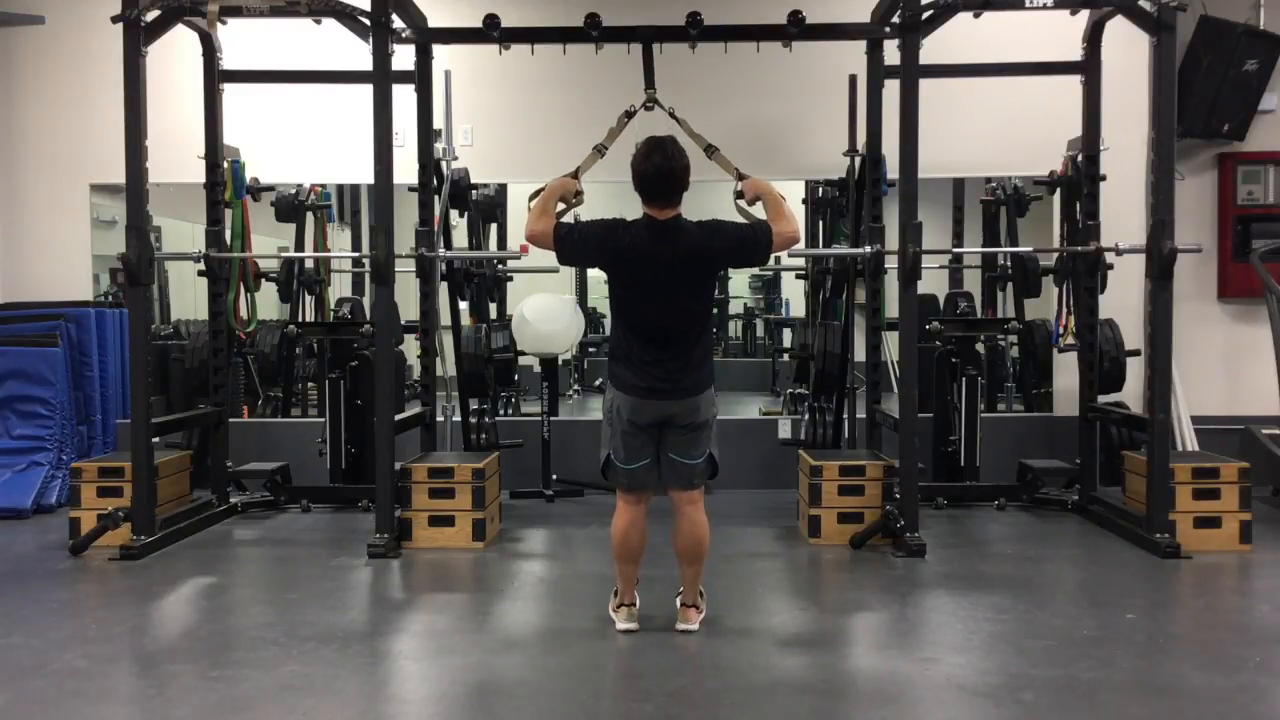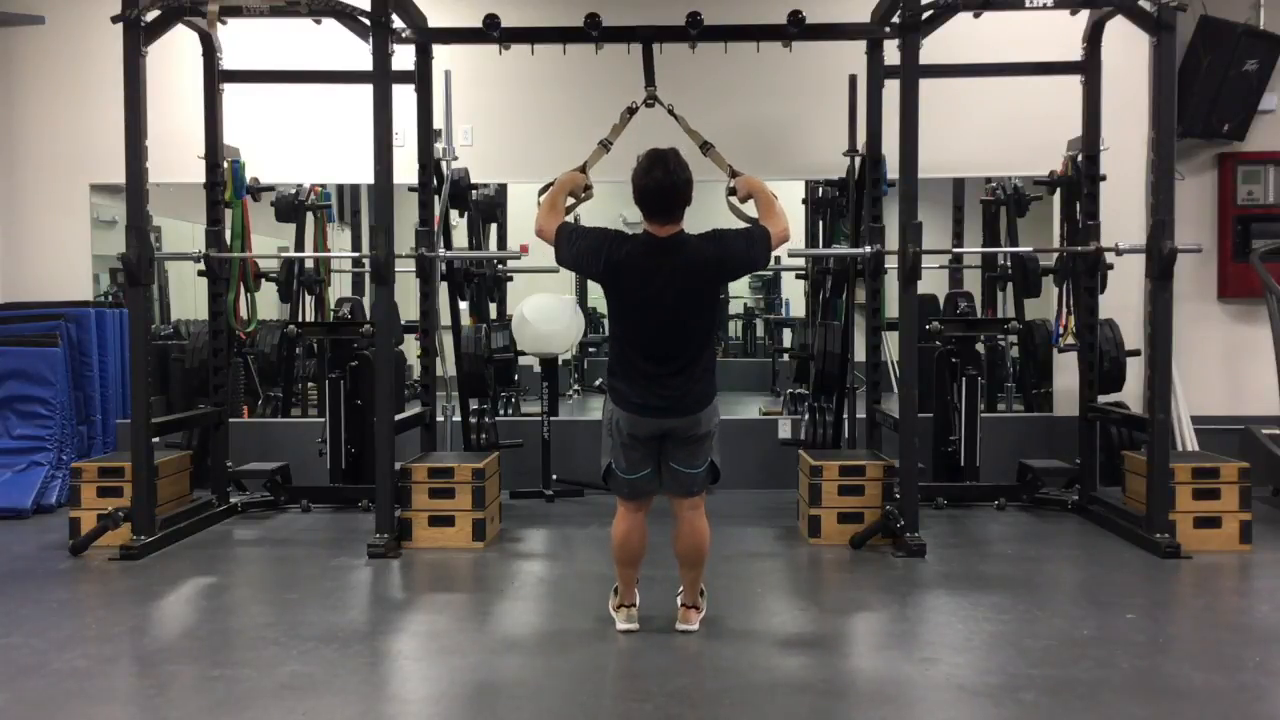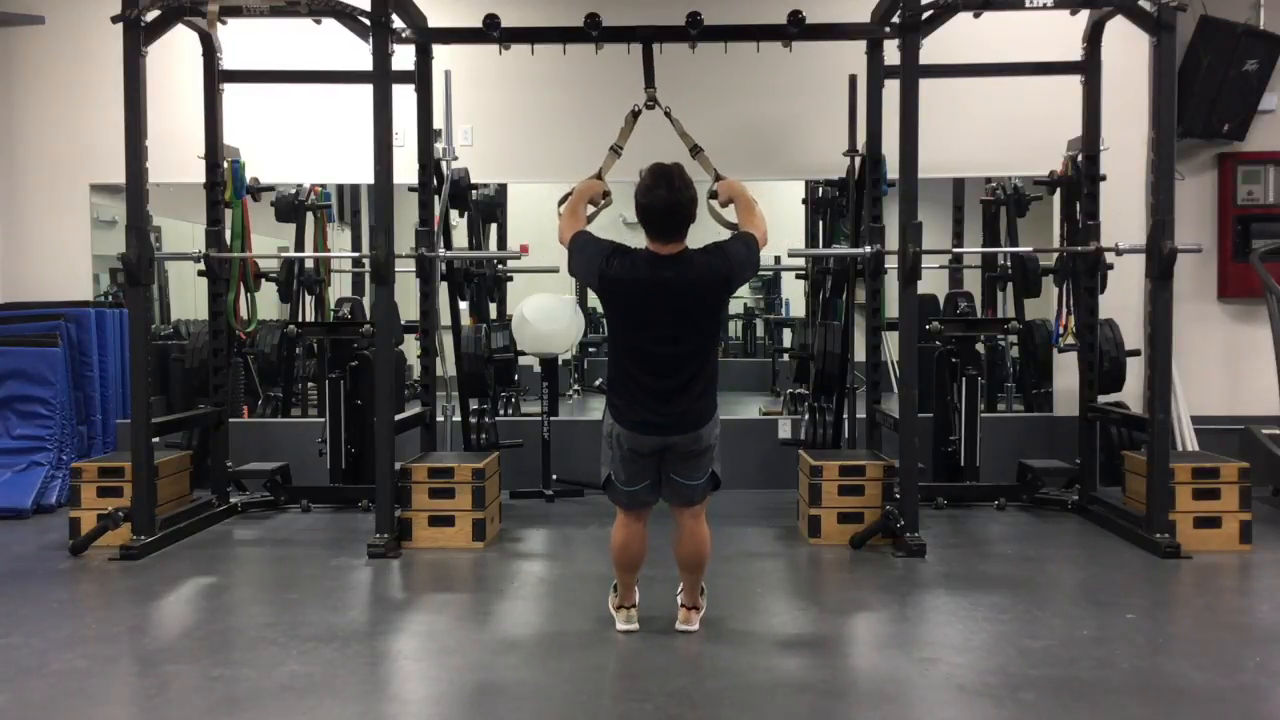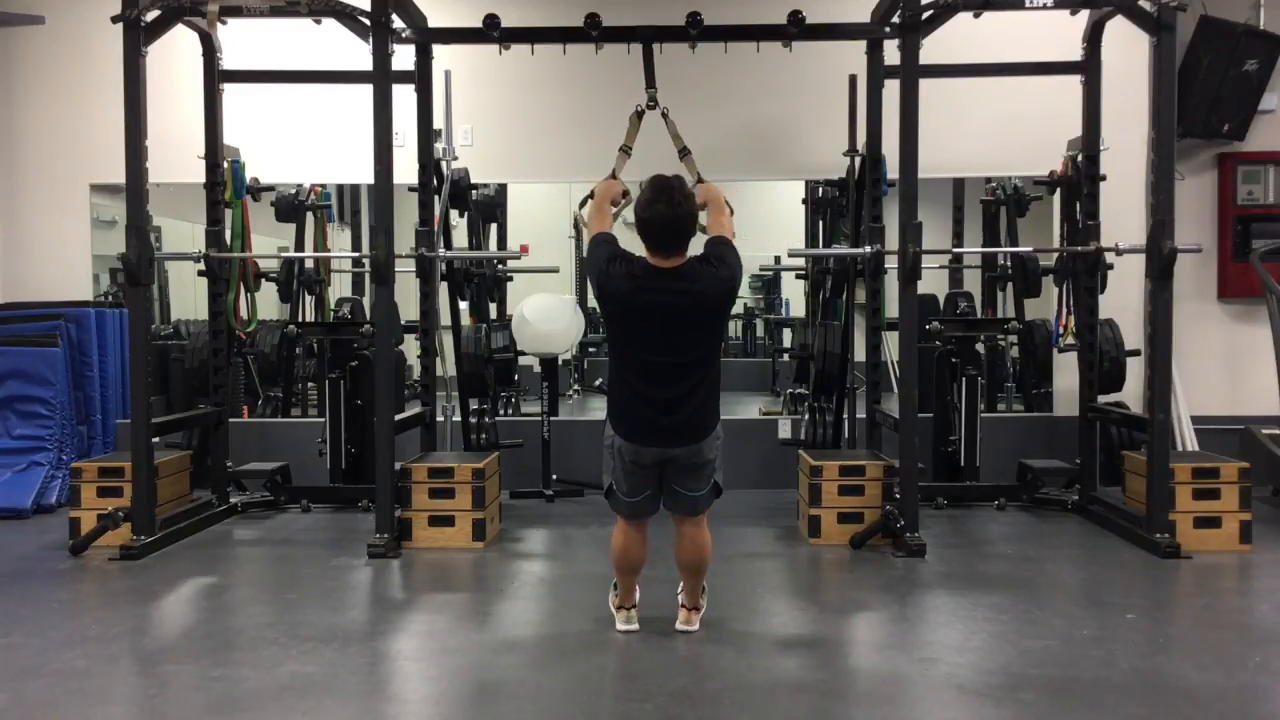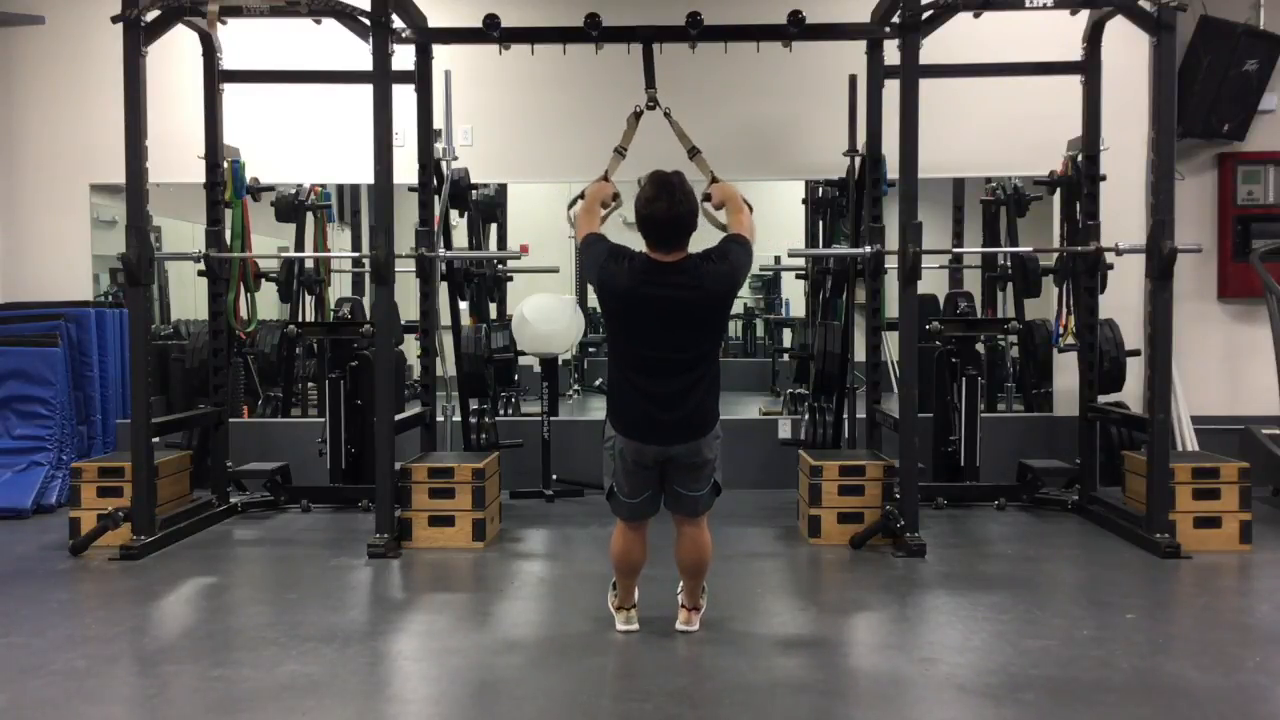
dt=0.3s
person 1, frame 1
left shoulder: (614, 240)
right shoulder: (710, 240)
left elbow: (536, 230)
right elbow: (788, 231)
left wrist: (557, 189)
right wrist: (763, 189)
left hip: (630, 393)
right hip: (691, 393)
left knee: (631, 500)
right knee: (689, 500)
left ankle: (625, 602)
right ankle: (691, 604)
person 1, frame 2
left shoulder: (611, 254)
right shoulder: (714, 255)
left elbow: (546, 226)
right elbow: (778, 229)
left wrist: (565, 184)
right wrist: (756, 188)
left hip: (630, 406)
right hip: (693, 406)
left knee: (631, 506)
right knee: (690, 506)
left ankle: (625, 603)
right ankle: (691, 604)
person 1, frame 3
left shoulder: (612, 270)
right shoulder: (718, 270)
left elbow: (569, 229)
right elbow: (756, 229)
left wrist: (585, 192)
right wrist: (737, 193)
left hip: (630, 420)
right hip: (694, 420)
left knee: (631, 514)
right knee: (691, 514)
left ankle: (625, 604)
right ankle: (691, 605)
person 1, frame 4
left shoulder: (614, 279)
right shoulder: (717, 281)
left elbow: (598, 224)
right elbow: (721, 223)
left wrist: (605, 193)
right wrist: (711, 196)
left hip: (630, 432)
right hip: (696, 432)
left knee: (631, 521)
right knee: (692, 521)
left ankle: (625, 605)
right ankle: (691, 606)
person 1, frame 5
left shoulder: (614, 276)
right shoulder: (719, 277)
left elbow: (586, 227)
right elbow: (743, 228)
left wrist: (596, 194)
right wrist: (729, 196)
left hip: (631, 430)
right hip: (695, 430)
left knee: (630, 523)
right knee: (692, 522)
left ankle: (624, 605)
right ankle: (690, 606)
